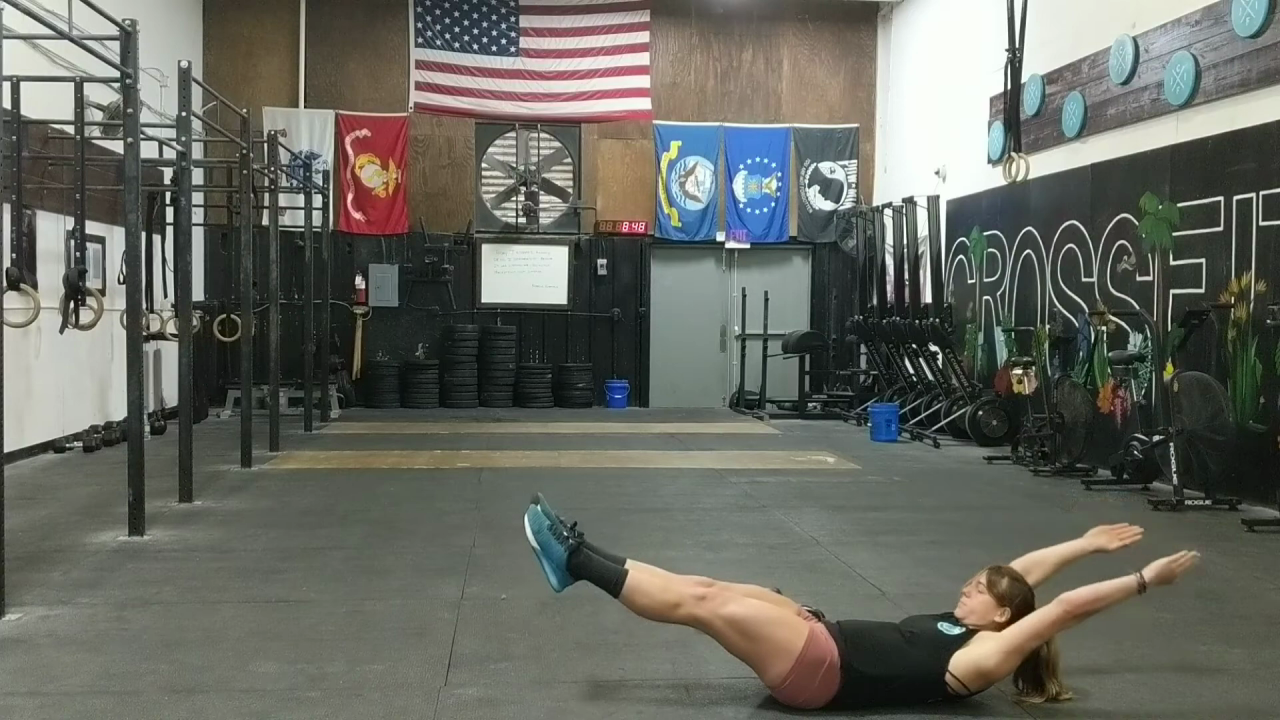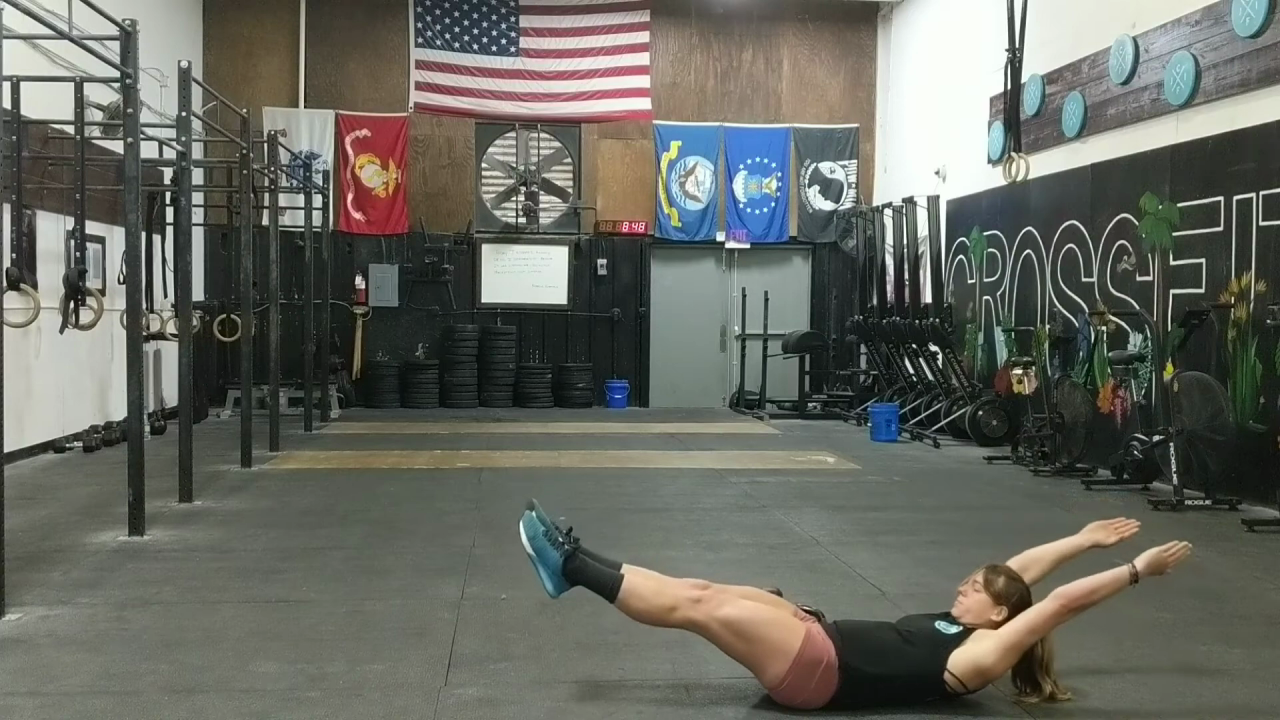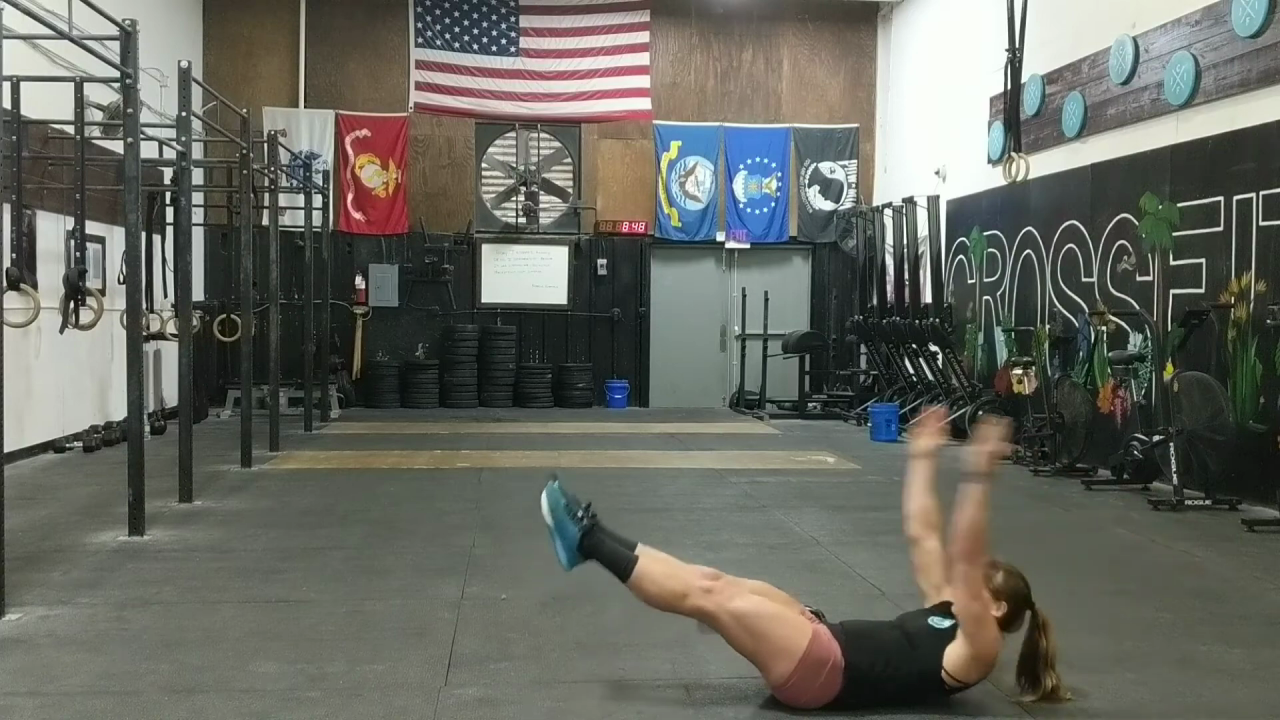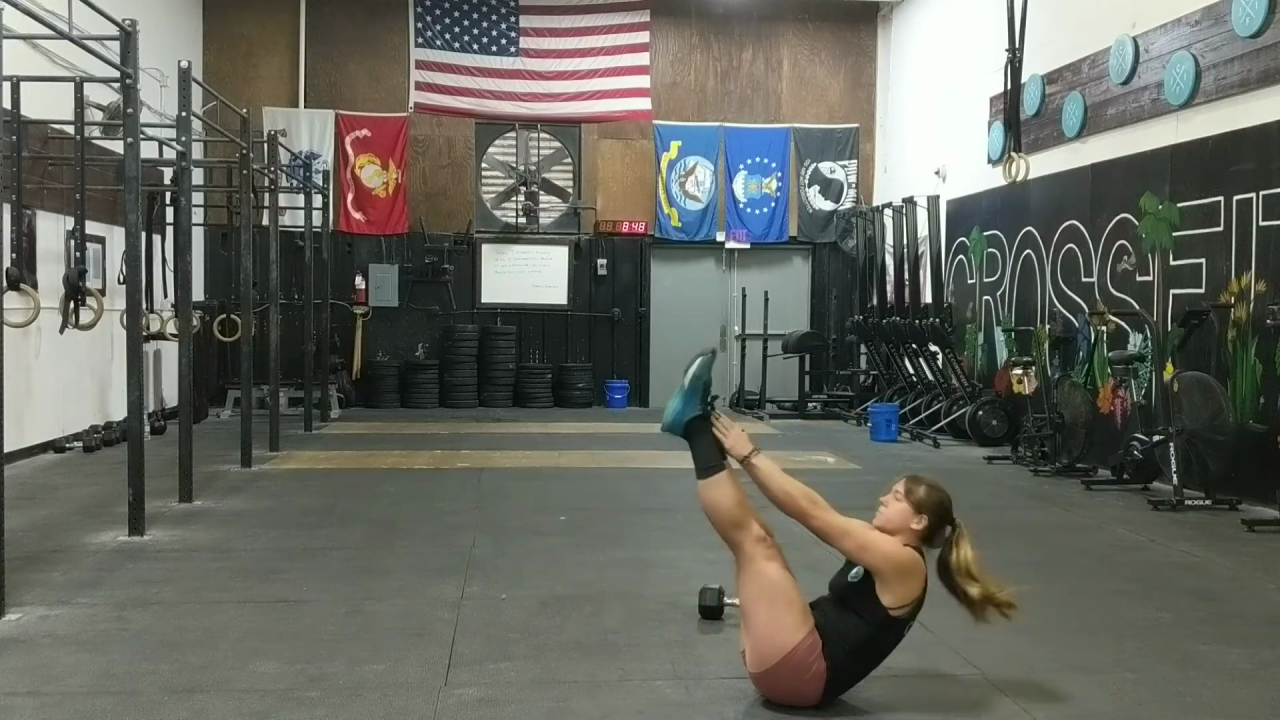
dt=0.4s
person 1, frame 1
left shoulder: (988, 657)
right shoulder: (963, 628)
left elbow: (1065, 608)
right elbow: (1019, 570)
left wrist: (1145, 579)
right wrist: (1086, 543)
left hip: (821, 669)
right hip: (822, 642)
left knee: (700, 600)
right knee: (703, 587)
left ankle: (576, 561)
right ankle: (579, 555)
person 1, frame 2
left shoulder: (986, 655)
right shoulder: (962, 629)
left elbow: (1061, 602)
right elbow: (1016, 568)
left wrist: (1138, 569)
right wrist: (1083, 540)
left hip: (820, 669)
right hip: (820, 639)
left knee: (697, 603)
right knee: (699, 590)
left ankle: (572, 569)
right ankle: (575, 561)
person 1, frame 3
left shoulder: (978, 650)
right shoulder: (945, 610)
left elbow: (971, 559)
right elbow: (925, 535)
left wrist: (980, 477)
right wrist: (923, 459)
left hip: (822, 674)
right hip: (822, 648)
left knee: (707, 595)
right knee: (709, 579)
left ankle: (589, 540)
right ankle: (590, 537)
person 1, frame 4
left shoulder: (903, 563)
right shoulder: (877, 549)
left elbow: (815, 512)
right elbow: (811, 512)
left wrist: (749, 456)
right wrist: (751, 457)
left hip: (797, 673)
right hip: (786, 663)
left knee: (751, 536)
right knee: (752, 534)
left ankle: (698, 425)
